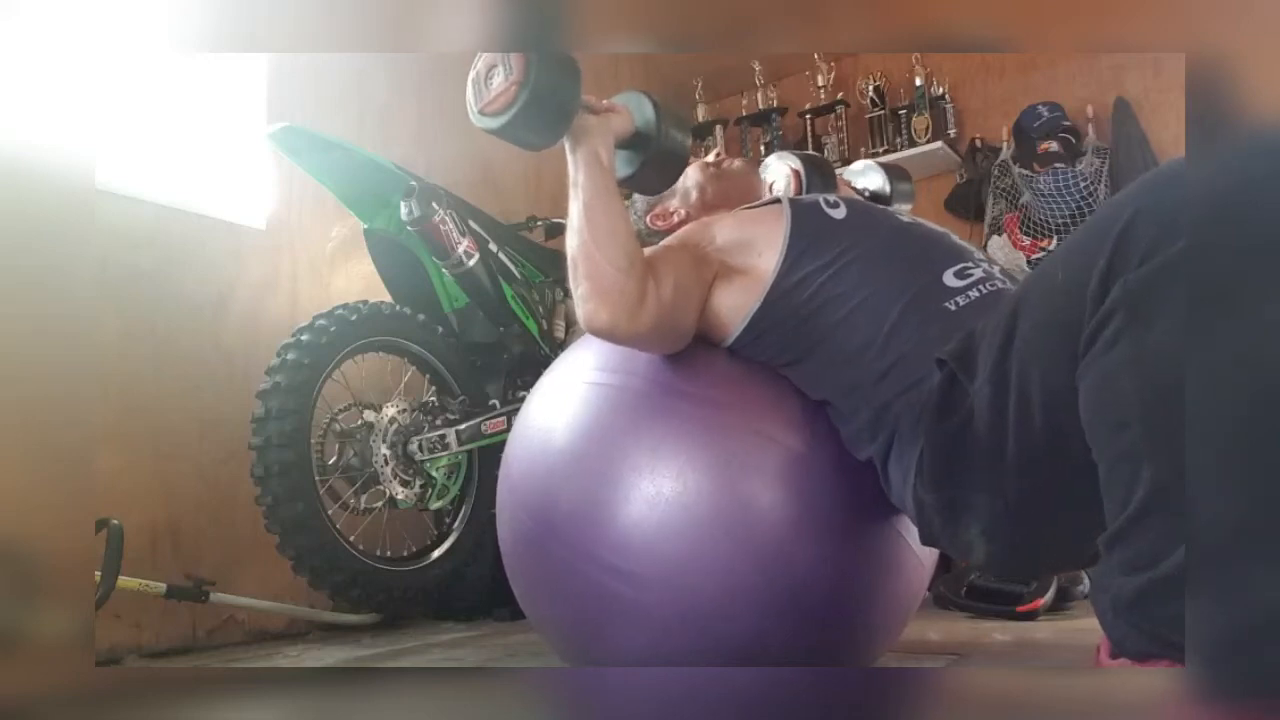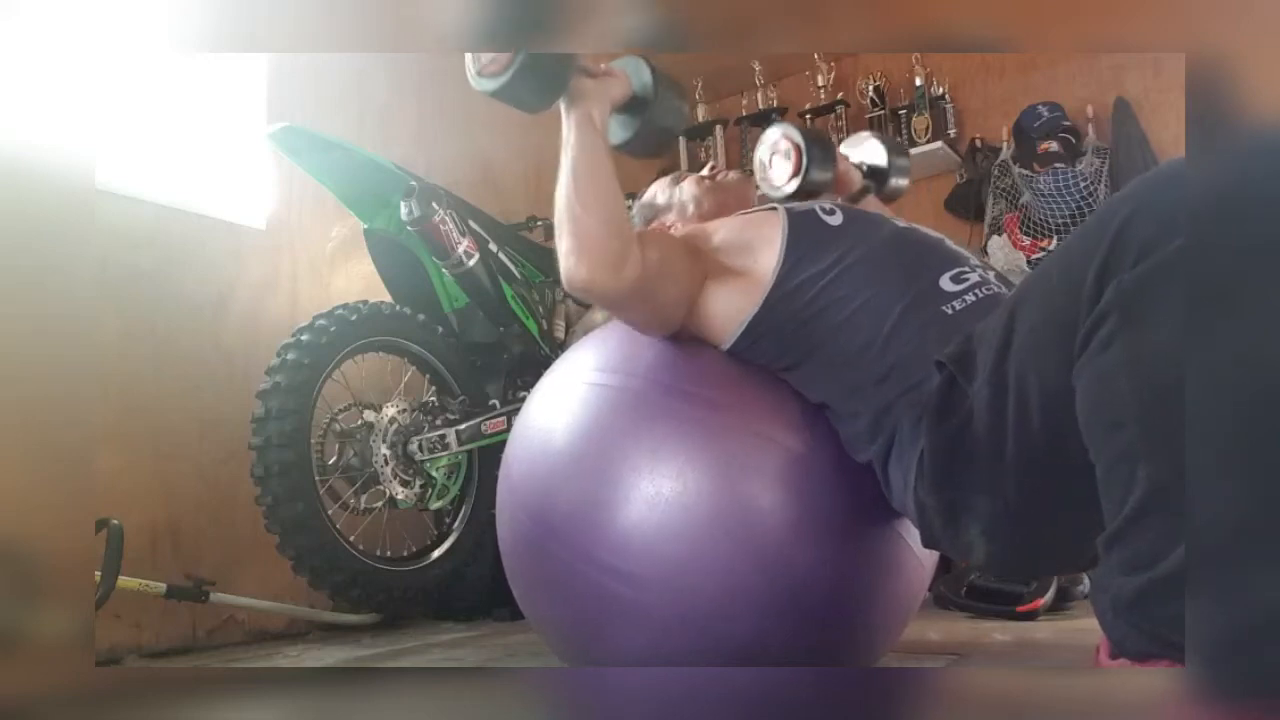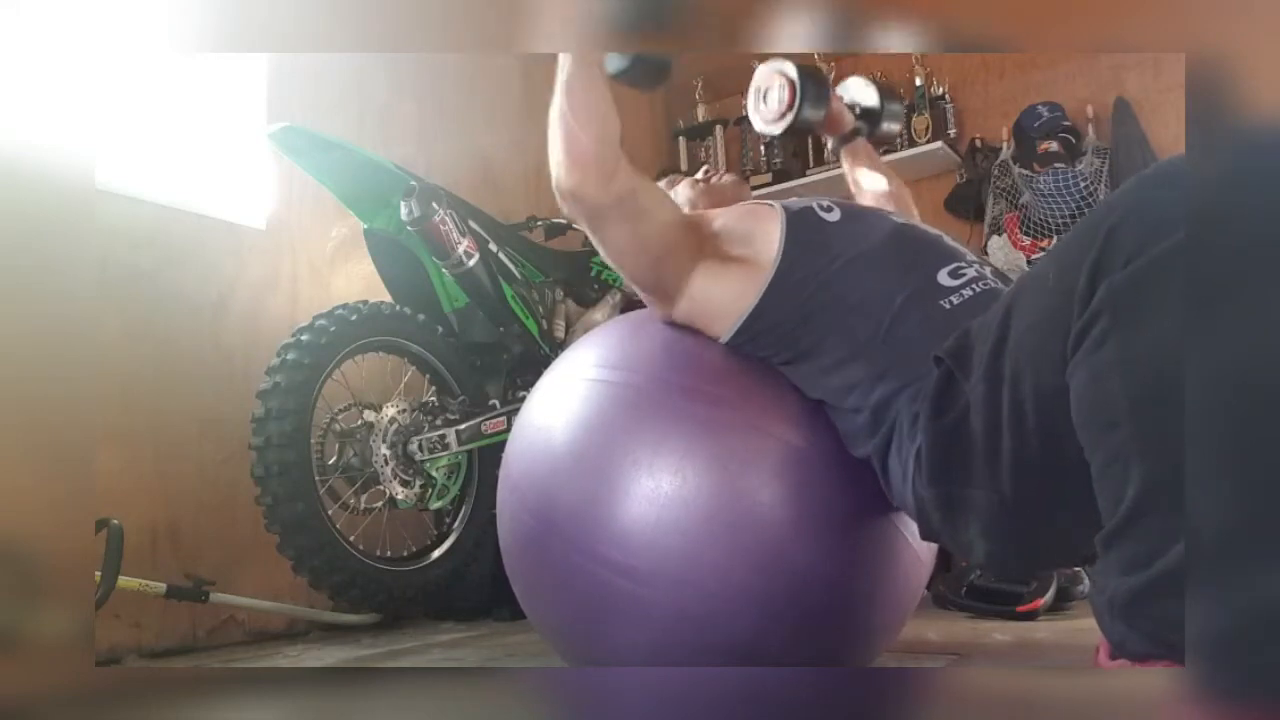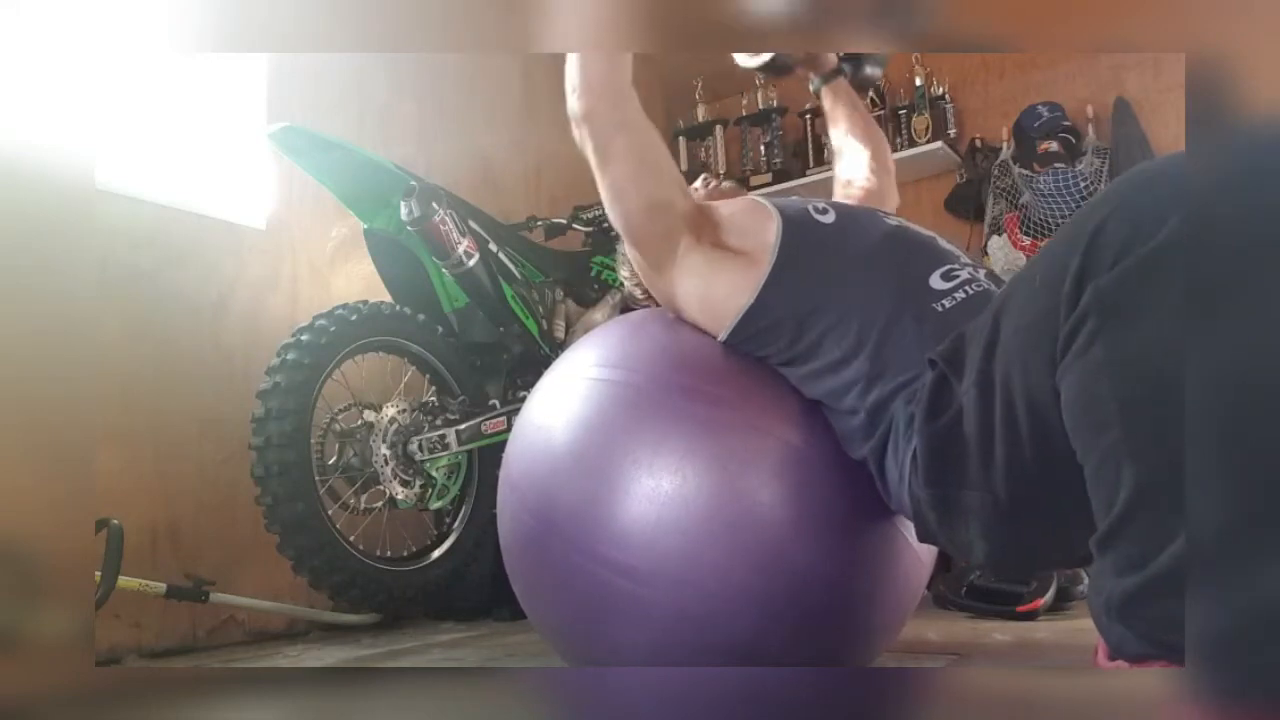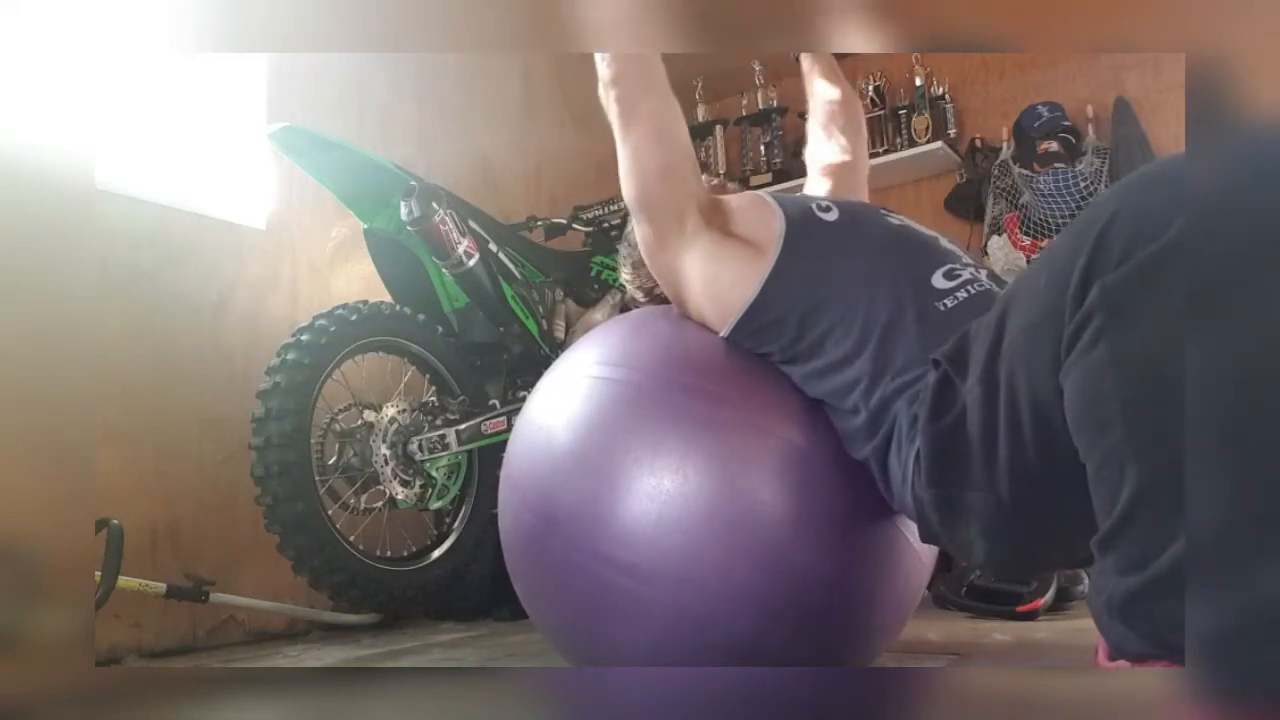
dt=0.2s
person 1, frame 1
left shoulder: (789, 238)
right shoulder: (698, 251)
right elbow: (614, 308)
left wrist: (851, 209)
right wrist: (590, 147)
right hip: (972, 421)
person 1, frame 2
left shoulder: (789, 248)
right shoulder: (700, 254)
right elbow: (598, 268)
left wrist: (853, 192)
right wrist: (586, 113)
right hip: (969, 424)
right ankle: (1153, 641)
person 1, frame 3
left shoulder: (788, 241)
right shoulder: (692, 255)
left elbow: (894, 206)
right elbow: (588, 180)
left wrist: (846, 134)
right wrist: (579, 57)
right hip: (966, 428)
person 1, frame 4
left shoulder: (795, 235)
right shoulder: (685, 250)
left elbow: (870, 168)
right elbow: (601, 116)
left wrist: (826, 77)
right hip: (964, 433)
person 1, frame 5
right shoulder: (689, 242)
left elbow: (839, 136)
right elbow: (627, 89)
left wrist: (812, 54)
right hip: (964, 431)
right knee: (1163, 208)
right ankle: (1153, 641)
